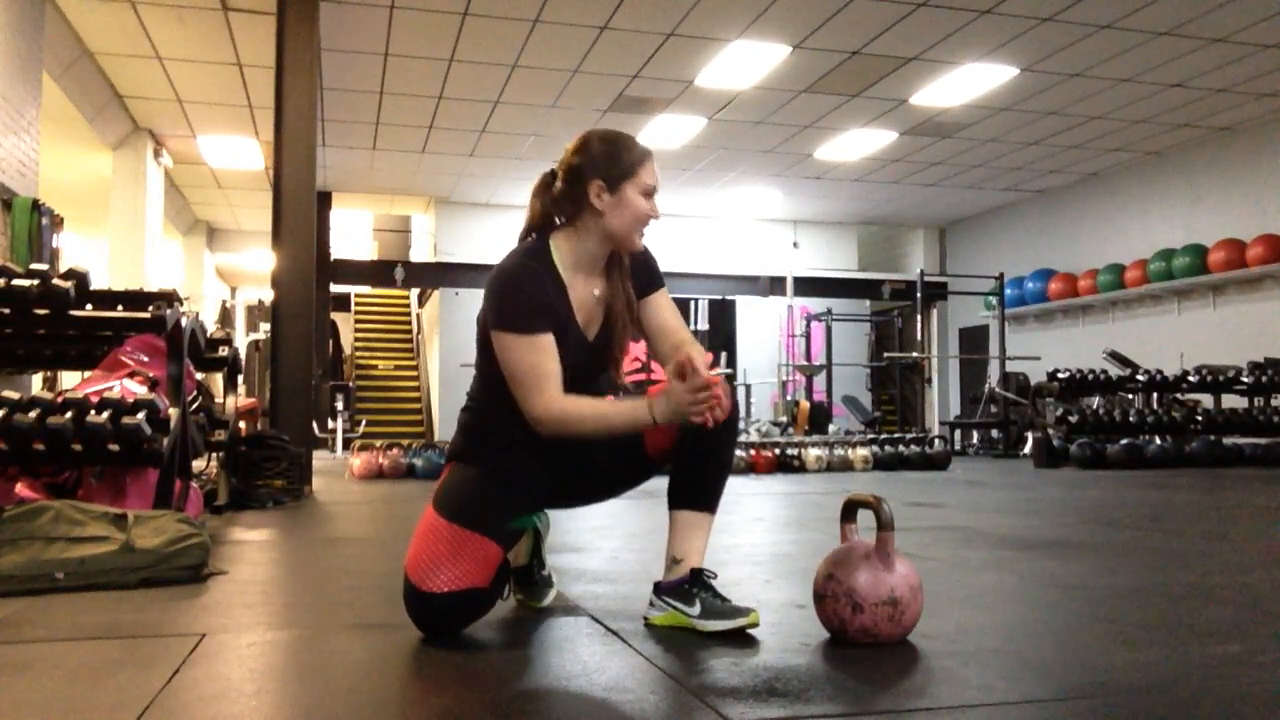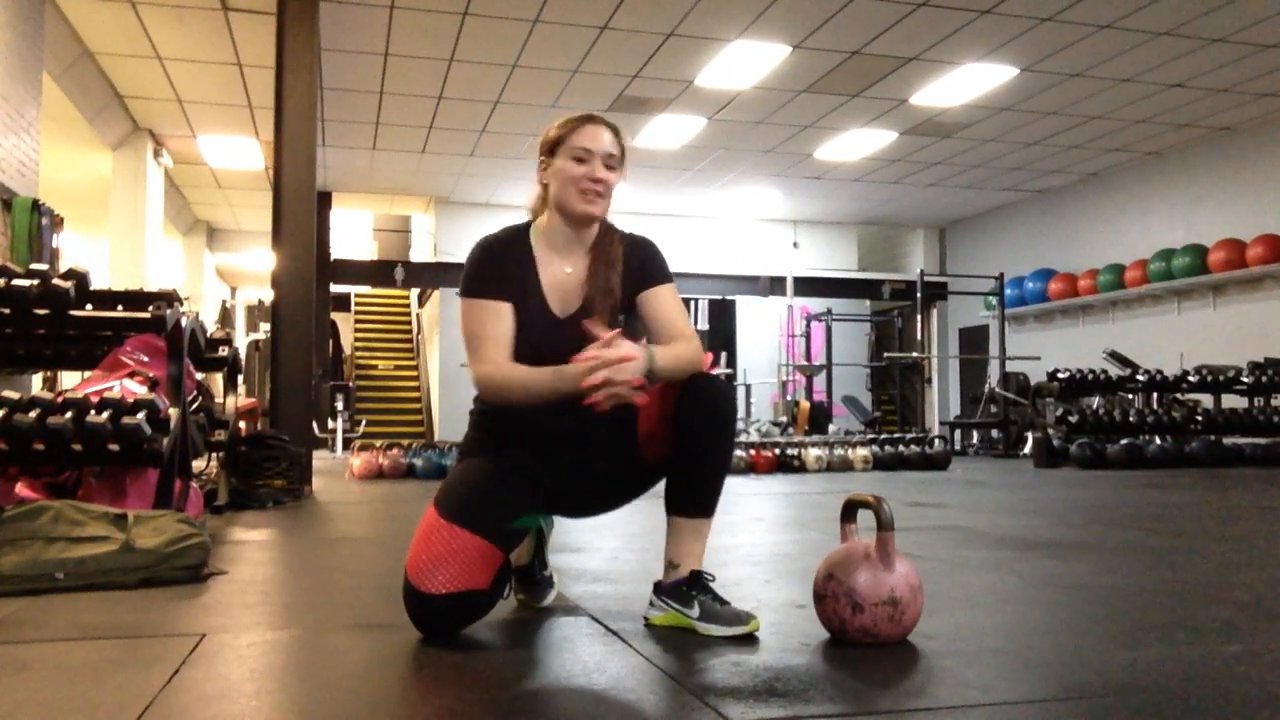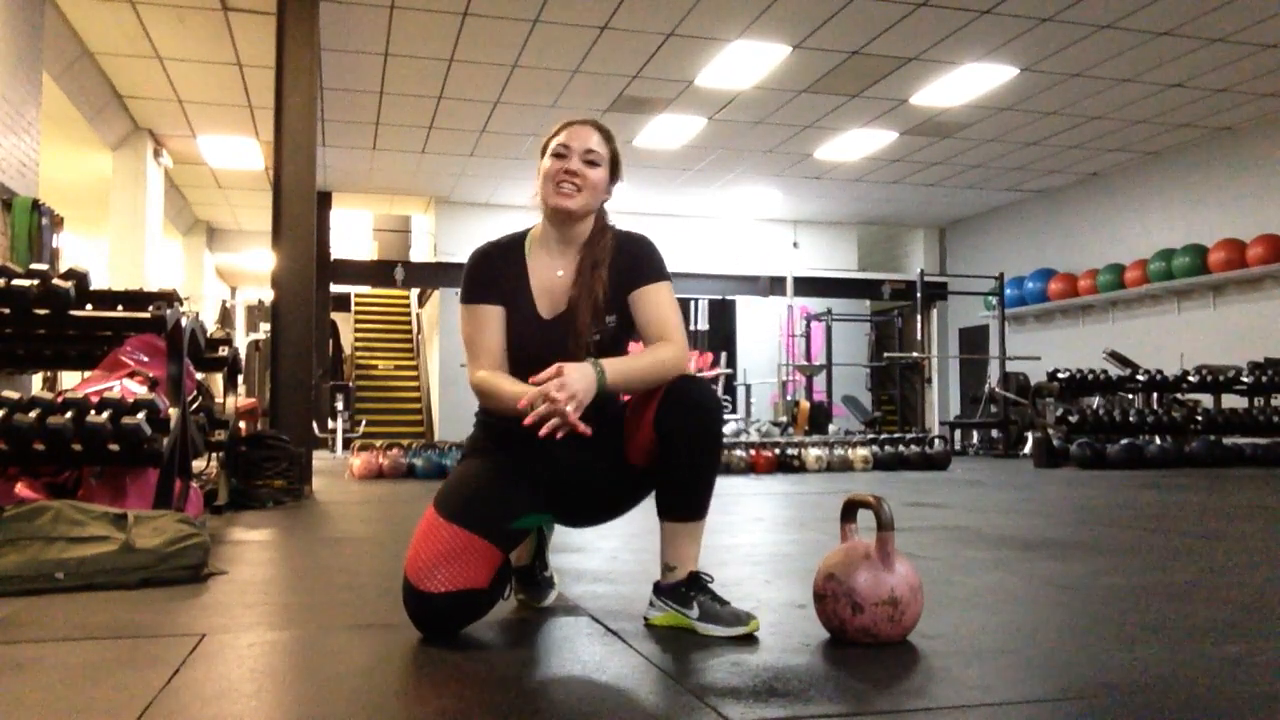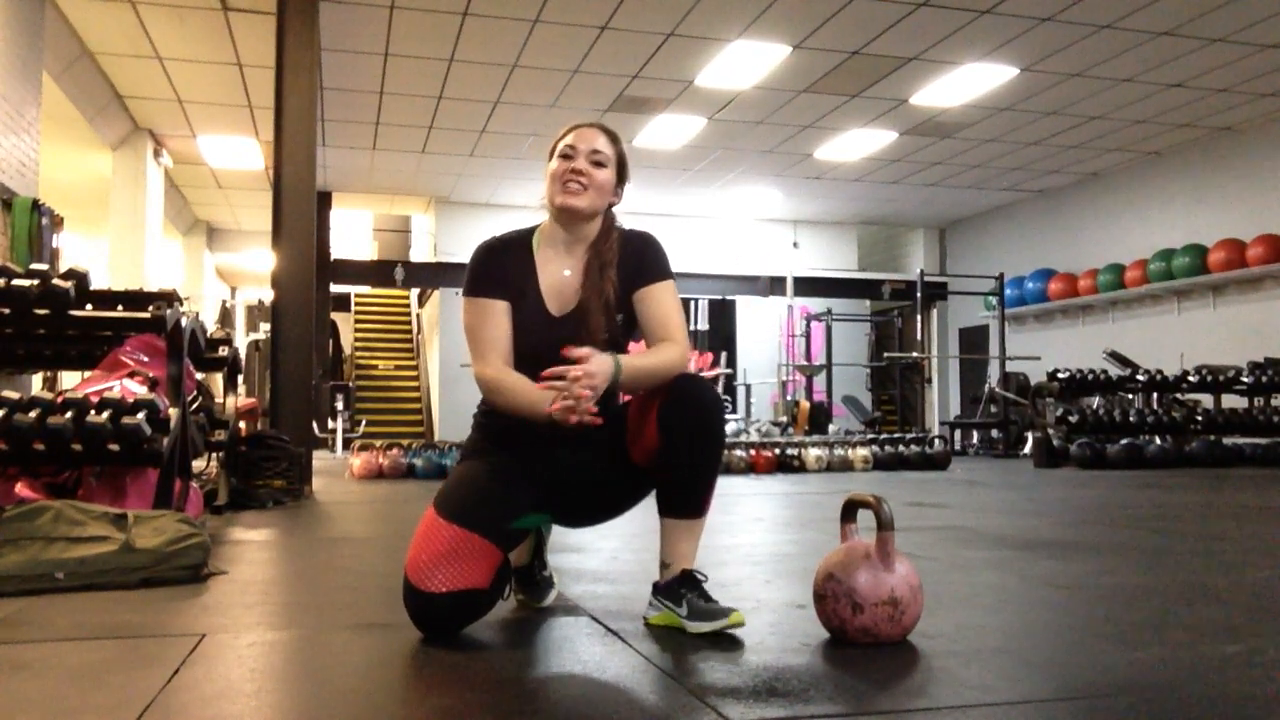
dt=0.3s
person 1, frame 1
left shoulder: (634, 266)
right shoulder: (521, 280)
left elbow: (684, 347)
right elbow: (546, 410)
left wrist: (687, 376)
right wrist: (659, 405)
left hip: (584, 446)
right hip: (501, 455)
left knee: (711, 401)
right knee: (437, 608)
left ankle: (680, 589)
right ankle: (522, 542)
person 1, frame 2
left shoulder: (636, 256)
right shoulder: (496, 257)
left elbow: (687, 349)
right elbow: (490, 377)
left wrist: (640, 362)
right wrist: (579, 374)
left hip: (596, 447)
right hip: (510, 453)
left knee: (708, 398)
right knee: (435, 609)
left ankle: (680, 589)
right ankle: (524, 541)
person 1, frame 3
left shoulder: (632, 255)
right shoulder: (492, 264)
left elbow: (673, 352)
right elbow: (485, 376)
left wrist: (593, 376)
right wrist: (538, 400)
left hip: (600, 451)
right hip: (512, 454)
left knee: (694, 400)
right knee: (434, 606)
left ankle: (678, 591)
right ankle: (525, 542)
person 1, frame 4
left shoulder: (638, 253)
right shoulder: (497, 259)
left elbow: (675, 351)
right elbow: (492, 374)
left wrist: (611, 369)
right wrist: (555, 401)
left hip: (599, 452)
right hip: (511, 452)
left knee: (695, 399)
right knee: (436, 607)
left ankle: (675, 588)
right ankle: (524, 544)
